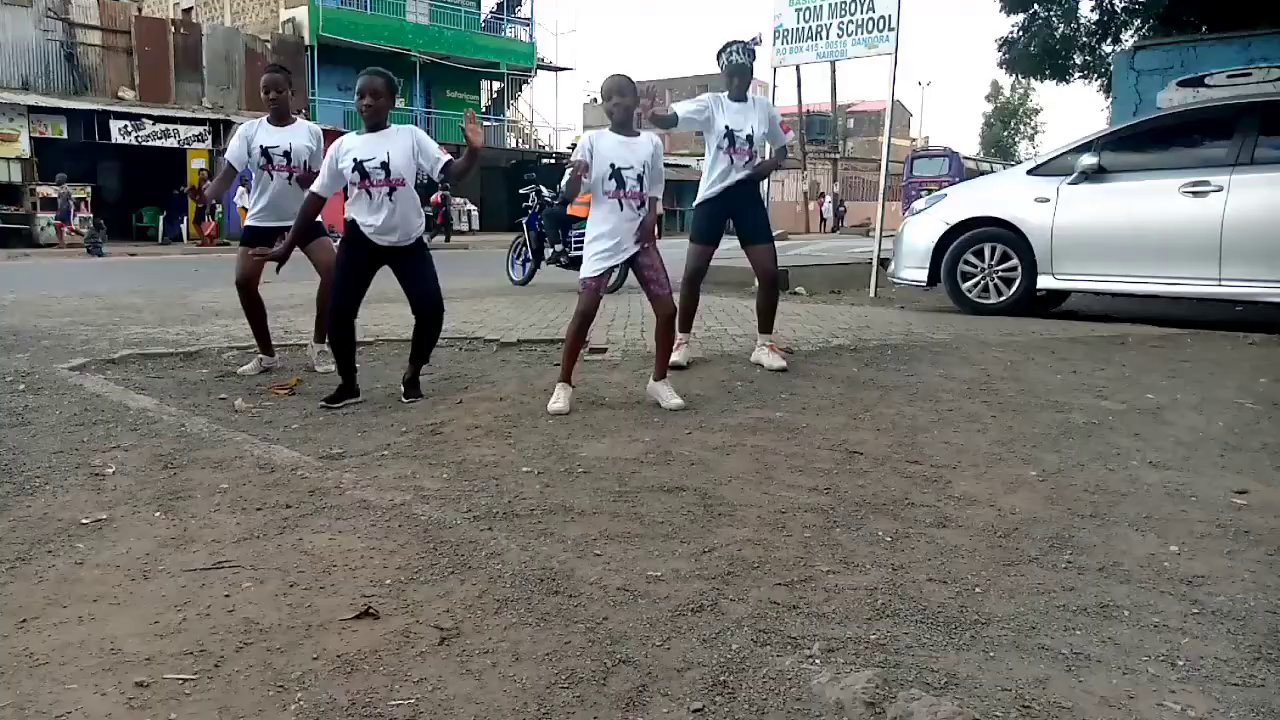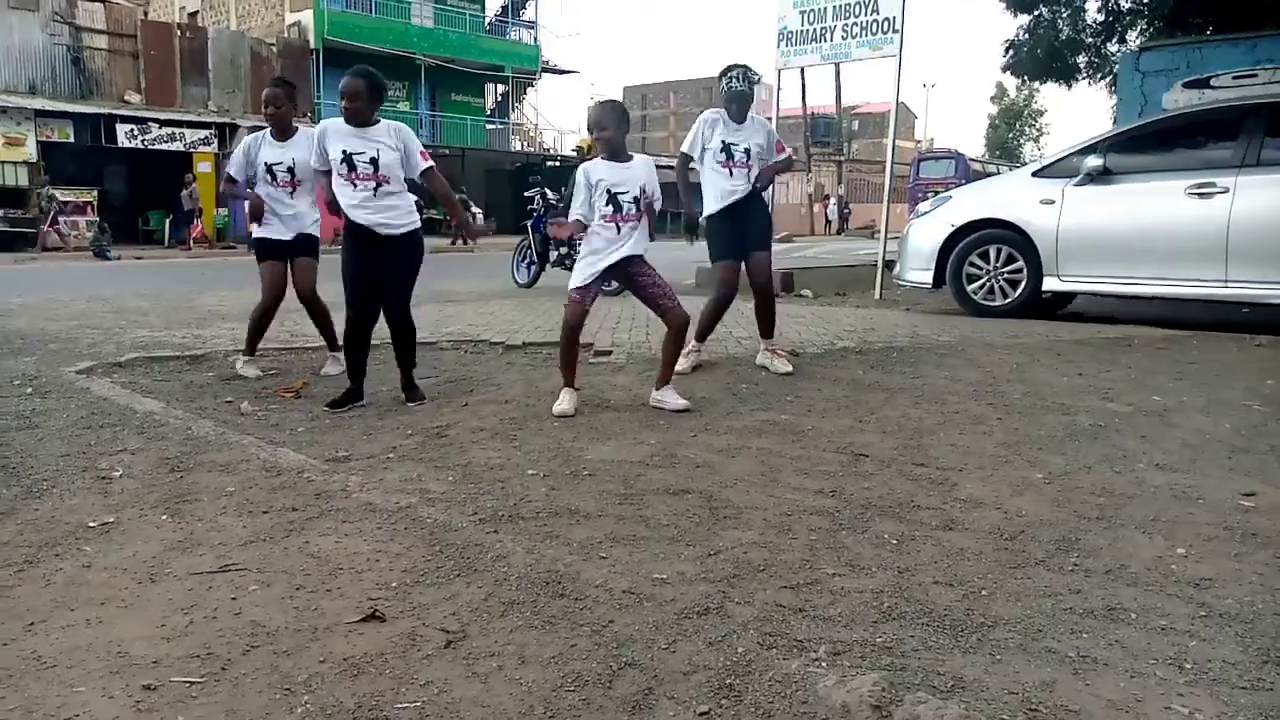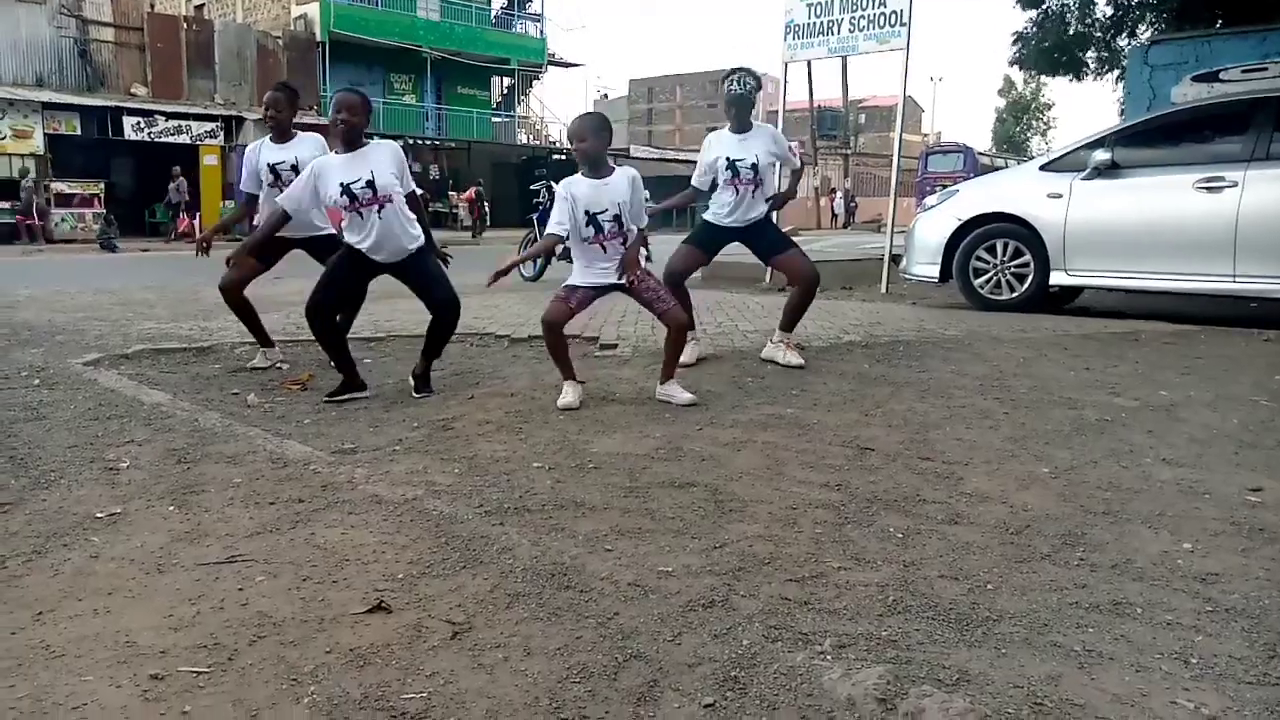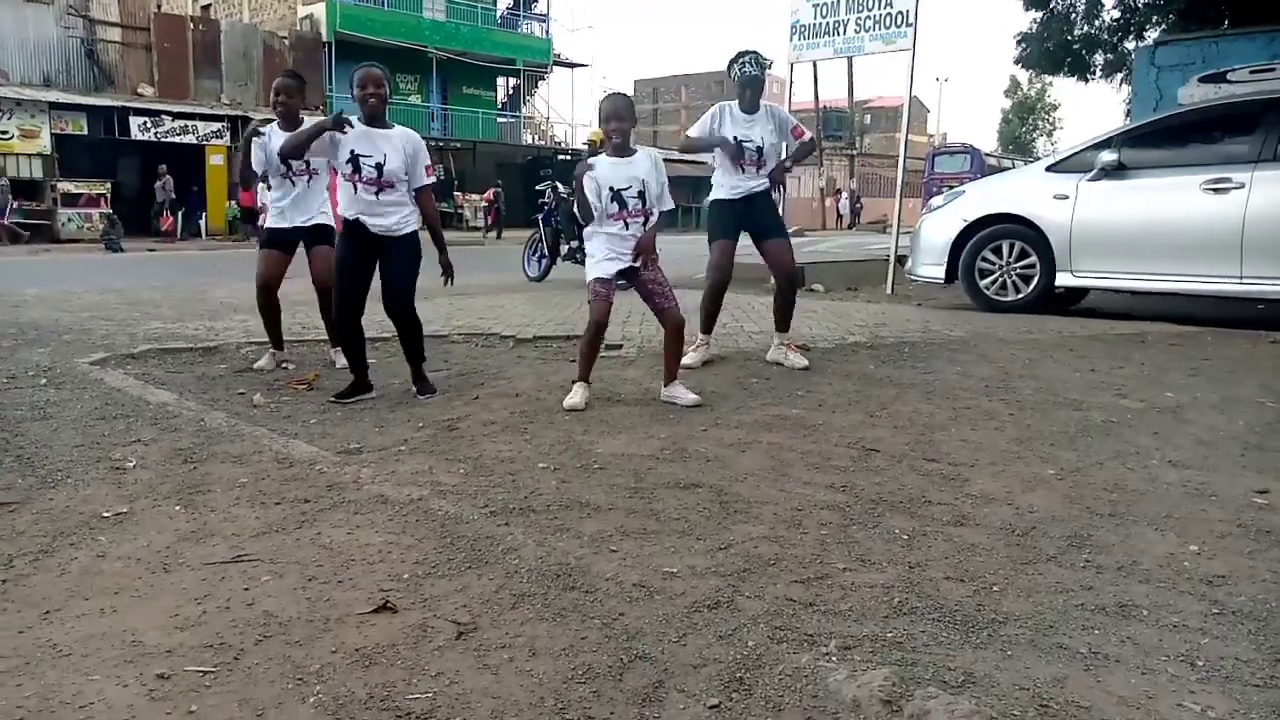
dt=0.4s
person 1, frame 1
left shoulder: (411, 136)
right shoulder: (342, 146)
left elbow: (451, 170)
right elbow: (316, 198)
left wrist: (473, 151)
right wrist: (286, 248)
left hip: (408, 242)
right hip: (361, 240)
left knee: (431, 310)
right knee: (340, 314)
left ankle: (411, 376)
right ankle: (348, 383)
person 1, frame 2
left shoulder: (398, 133)
right shoulder: (327, 132)
left elbow: (431, 177)
right elbow: (323, 172)
left wrist: (463, 220)
right wrist: (333, 197)
left hip: (403, 232)
right hip: (360, 234)
left knee: (397, 310)
right knee: (360, 313)
left ankle: (408, 381)
right ankle: (355, 387)
person 1, frame 3
left shoulder: (390, 151)
right shoulder: (319, 169)
left elbow: (411, 199)
right elbow: (284, 210)
left wrist: (432, 245)
right wrist: (247, 247)
left hip: (410, 249)
right hip: (360, 252)
left knee: (447, 306)
right knee: (318, 311)
left ankle: (422, 370)
right ankle: (352, 379)
person 1, frame 4
left shoulder: (409, 140)
right shoulder: (341, 132)
left elbow: (424, 198)
right elbow: (288, 151)
left wrist: (442, 250)
right wrist: (325, 123)
left hip: (400, 235)
right hip: (356, 232)
left knee: (399, 305)
right knee: (345, 310)
left ankle: (419, 374)
right ankle: (361, 379)
person 2, frame 1
left shoulder: (652, 143)
right shoulder: (593, 141)
right elbow: (570, 195)
left wrist: (651, 216)
right wrist: (576, 172)
left hip: (639, 241)
right hip: (602, 241)
left knee: (667, 309)
right knee: (585, 312)
left ankle: (659, 382)
right ankle: (564, 385)
person 2, frame 2
left shoulder: (645, 165)
right shoulder: (587, 170)
left elbow: (653, 211)
right elbow: (582, 218)
left wrist: (649, 209)
right wrist: (569, 227)
left hip: (632, 256)
right hip: (594, 257)
left knee: (679, 319)
right knee: (571, 323)
left ankle: (661, 388)
right ankle: (568, 389)
person 2, frame 3
left shoulder: (629, 177)
right shoulder: (569, 188)
left elbow: (640, 224)
right elbow: (555, 235)
left wrist: (634, 251)
right wrist: (518, 260)
left hip: (627, 268)
right hip: (588, 273)
left knee: (679, 320)
right knee: (551, 319)
left ankle: (666, 383)
right ankle: (571, 383)
person 2, frame 4
left shoulder: (651, 159)
right shoulder: (593, 166)
left elbow: (661, 209)
right elbow: (587, 216)
left wrist: (651, 234)
right wrist: (579, 183)
left hip: (641, 253)
right hip: (605, 254)
left knee: (674, 321)
right knee: (598, 319)
left ankle: (670, 385)
right ankle: (581, 384)
person 3, frame 1
left shoulder: (763, 108)
right shoulder: (709, 104)
left elbow: (785, 146)
right elbow: (669, 120)
left wrist: (772, 163)
right wrist: (650, 113)
left hip: (747, 196)
right hip: (712, 195)
left knee: (768, 272)
right knee: (694, 271)
left ankle: (764, 343)
right ankle: (682, 339)
person 3, frame 2
left shoulder: (762, 126)
right shoulder: (708, 119)
left elbow: (787, 159)
right elbow: (683, 161)
left wrist: (771, 169)
right wrist: (687, 206)
left hip: (753, 205)
right hip: (718, 211)
left knee: (762, 283)
right knee: (726, 289)
left ankle: (768, 349)
right ankle: (694, 348)
person 3, frame 3
left shoulder: (770, 136)
right shoulder: (714, 141)
left elbow: (797, 168)
right elbow: (695, 190)
left wrist: (789, 191)
right wrist: (656, 208)
left hip: (758, 221)
right hip: (717, 221)
left knee: (809, 277)
right knee: (673, 272)
left ankle: (779, 342)
right ankle: (689, 340)
person 3, frame 4
left shoulder: (776, 114)
right shoulder: (721, 110)
left elbow: (807, 143)
right elbow: (685, 144)
left wrist: (785, 164)
right wrist: (716, 140)
left hip: (760, 199)
right hip: (725, 200)
left knee: (786, 271)
right knee: (720, 273)
left ankle: (781, 344)
right ankle: (703, 342)
person 4, frame 1
left shoulder: (311, 131)
right shoulder: (249, 130)
right elbow: (228, 173)
right wrist: (207, 194)
right hip: (261, 218)
left knee: (333, 269)
right knee: (244, 280)
left ankle: (319, 344)
right ankle: (266, 353)
person 4, frame 2
left shoulder: (315, 139)
right shoulder: (251, 144)
right elbow: (227, 186)
right wrist: (250, 197)
left hip: (304, 228)
right hip: (269, 231)
left knee: (306, 292)
right knee: (273, 293)
left ankle: (334, 352)
right ankle: (247, 355)
person 4, frame 3
left shoulder: (315, 142)
right shoulder: (255, 151)
right elbow: (248, 206)
right wrist: (213, 230)
left hip: (317, 229)
right hip: (274, 232)
right knee: (229, 286)
right ankle: (268, 347)
person 4, frame 4
left shoulder: (323, 131)
right shoulder: (263, 136)
right elbow: (247, 182)
right wrist: (246, 143)
left hip: (317, 217)
right hip: (279, 220)
left knee: (325, 283)
right knee: (265, 283)
left ankle: (337, 346)
right ankle: (276, 348)
